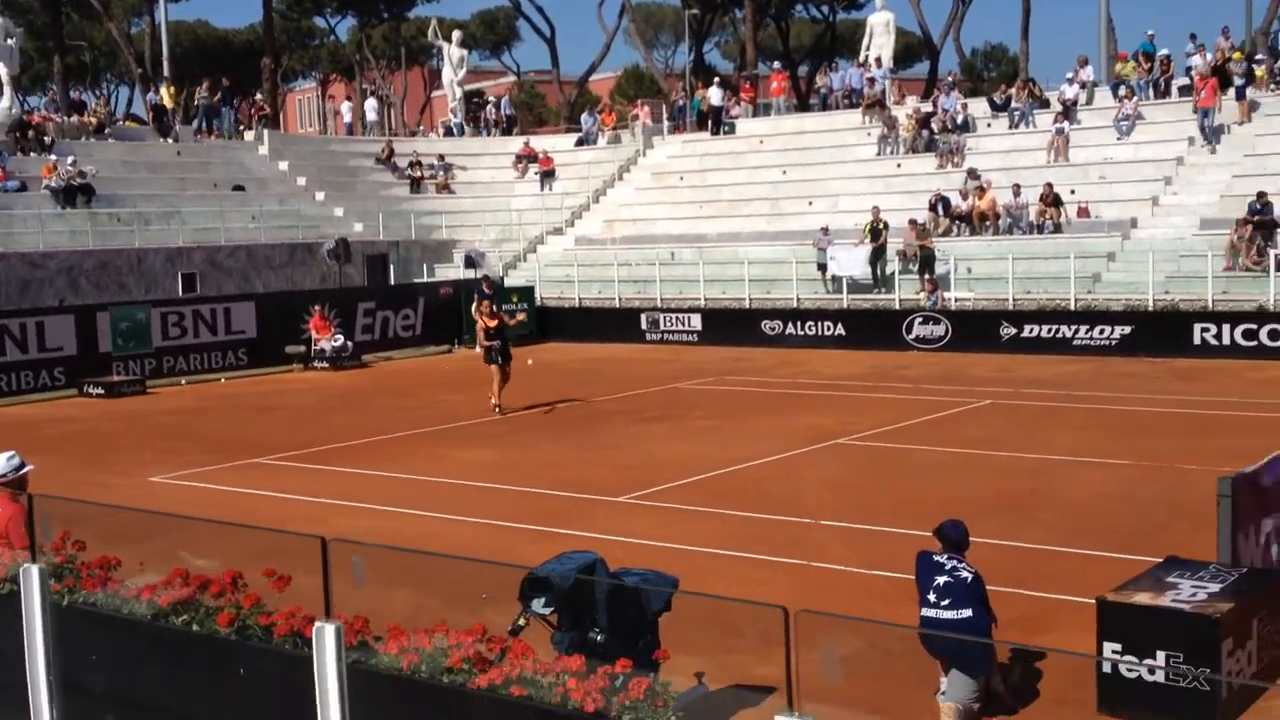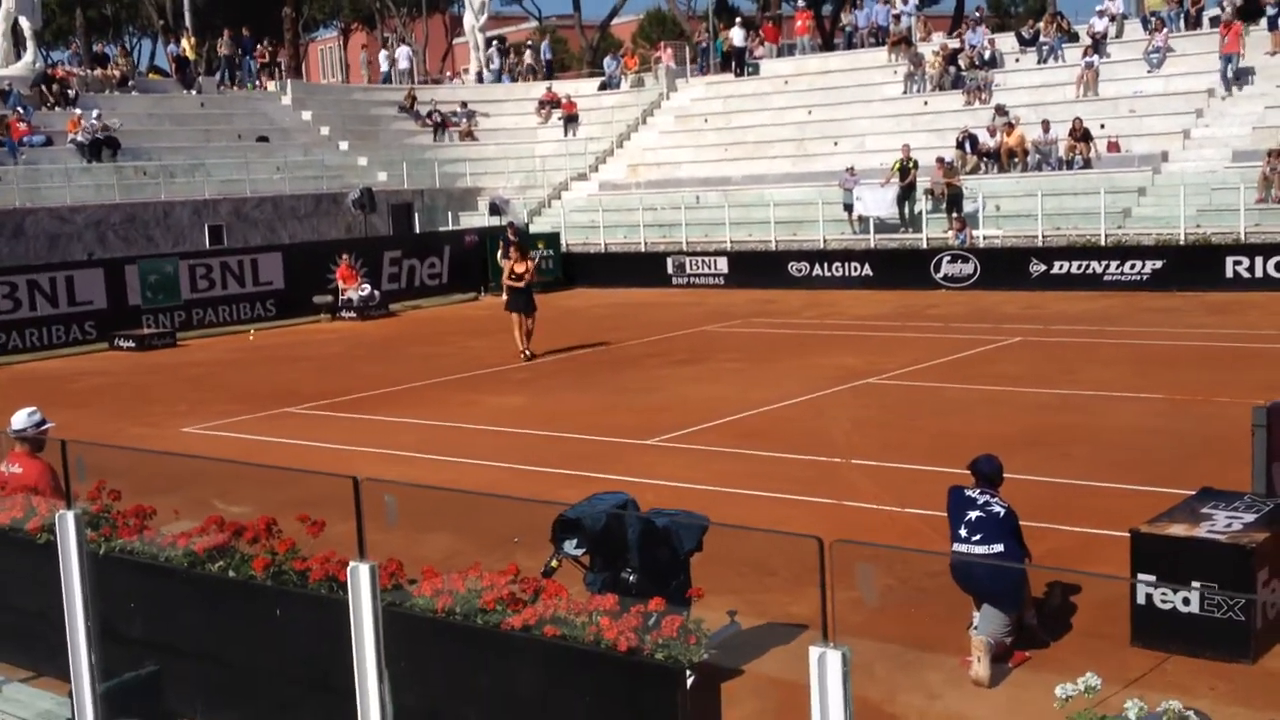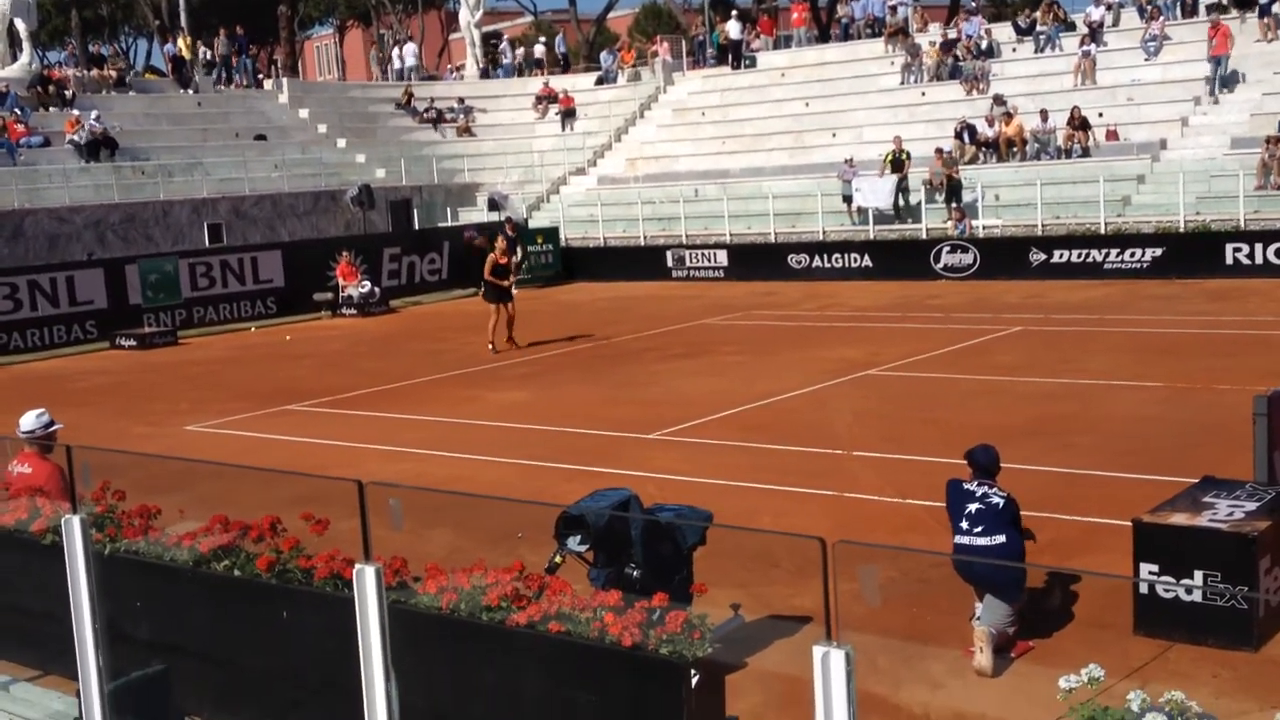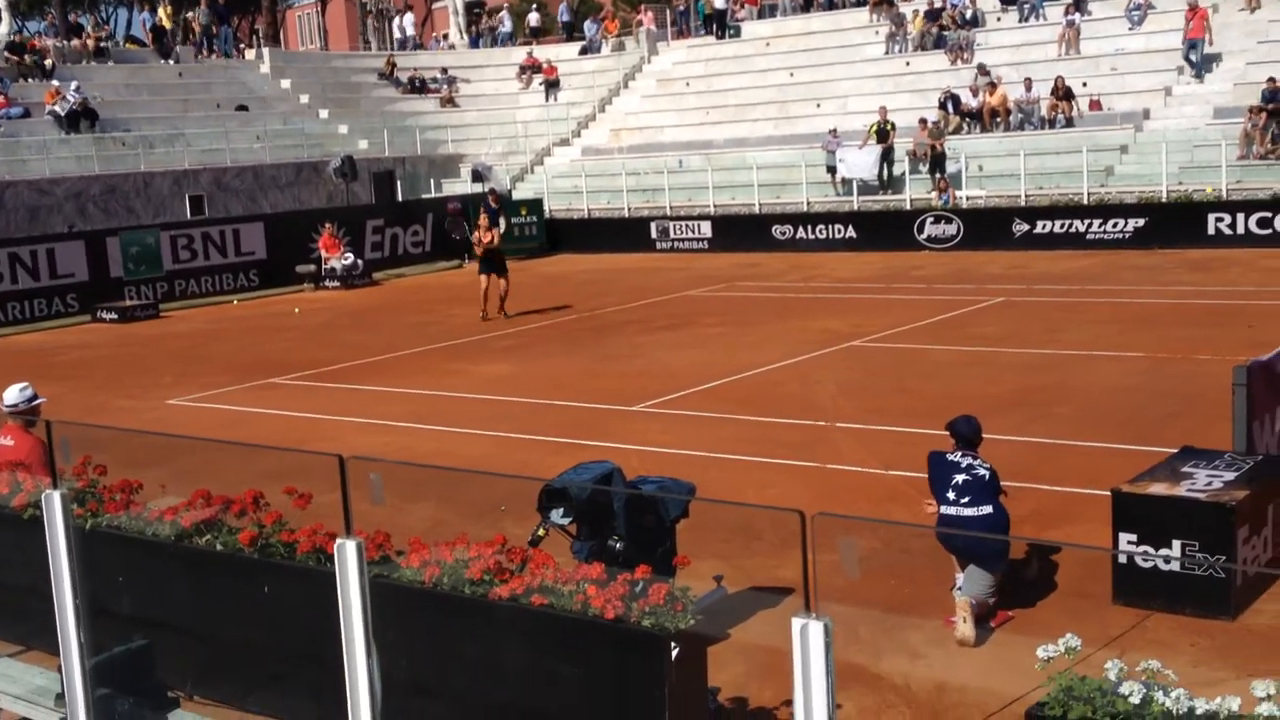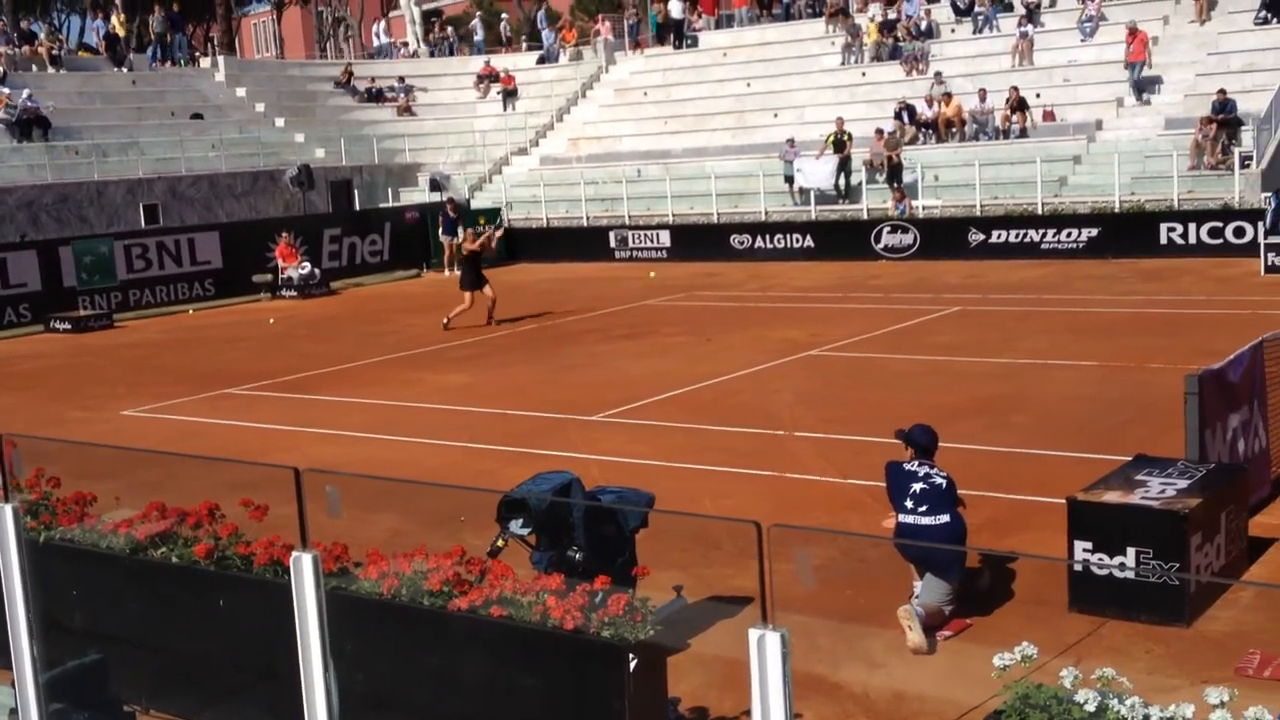
dt=0.7s
person 1, frame 1
left shoulder: (924, 559)
right shoulder: (973, 576)
right elbow: (985, 612)
right wrist: (991, 618)
left hip: (932, 635)
right hip: (967, 633)
left ankle: (948, 687)
person 1, frame 2
left shoulder: (956, 494)
right shoulder: (1006, 510)
right elbow: (1020, 549)
right wrist: (1025, 555)
left hip: (963, 571)
right hip: (999, 572)
left ankle: (980, 626)
right ankle: (988, 641)
person 1, frame 3
left shoulder: (954, 488)
right shoulder: (1007, 501)
right elbow: (1016, 534)
right wrist: (1024, 535)
left hip: (965, 563)
right hip: (1003, 564)
left ankle: (981, 615)
right ankle: (991, 633)
person 1, frame 4
left shoulder: (936, 459)
right shoulder: (989, 471)
left hip: (950, 533)
right hip: (989, 536)
right knee: (981, 598)
left ankle: (962, 584)
right ankle: (970, 603)
person 1, frame 5
left shoulder: (894, 469)
right shoulder: (946, 480)
left hip: (908, 542)
right hip: (946, 544)
right knee: (937, 607)
left ankle: (920, 591)
right ankle: (919, 612)
